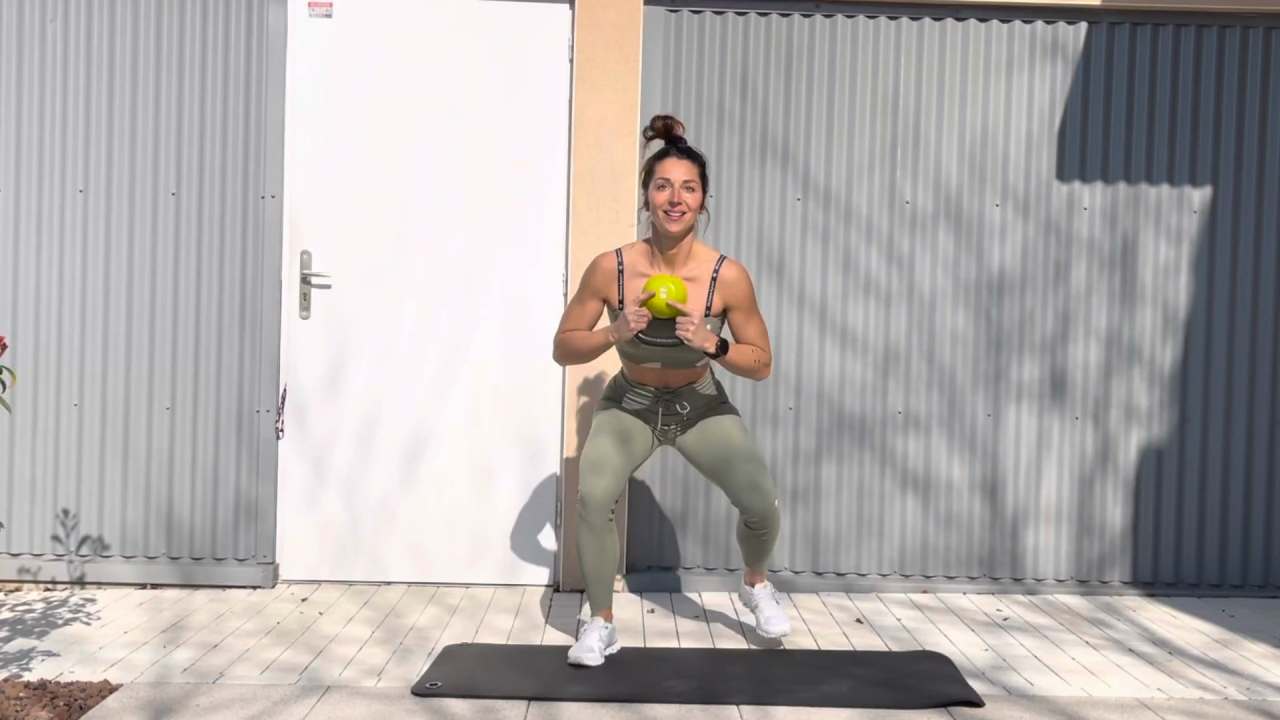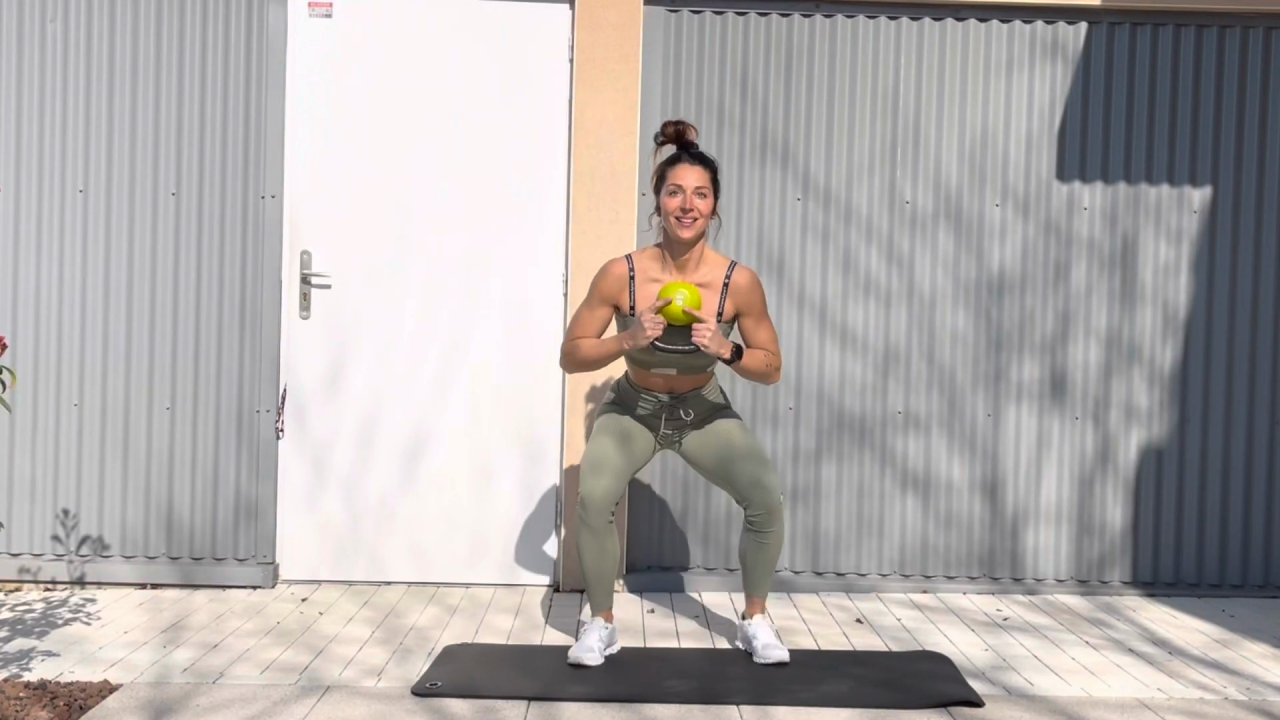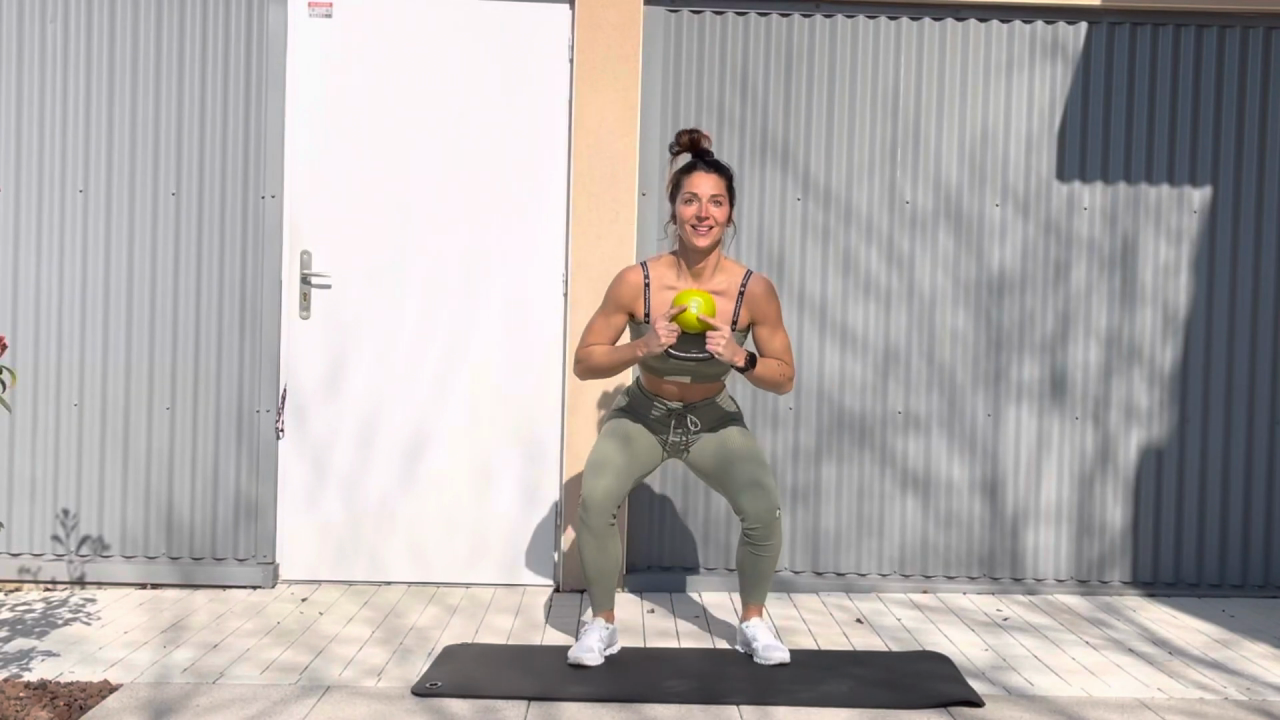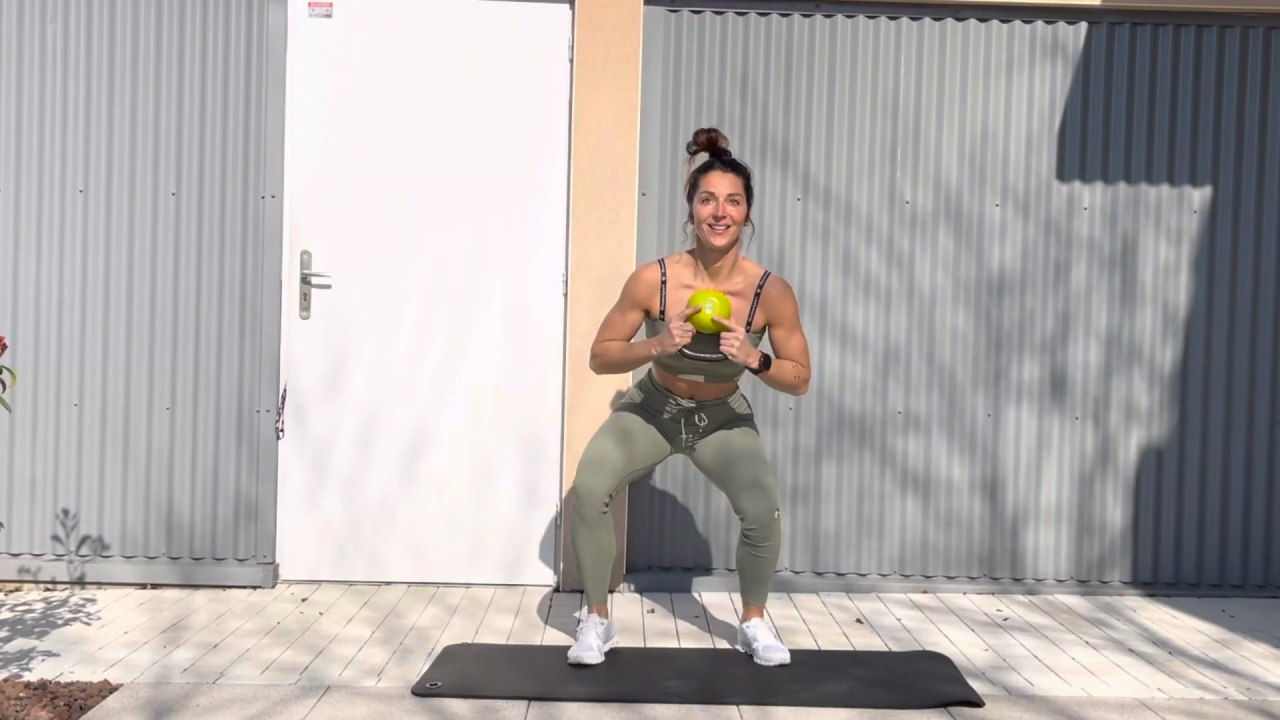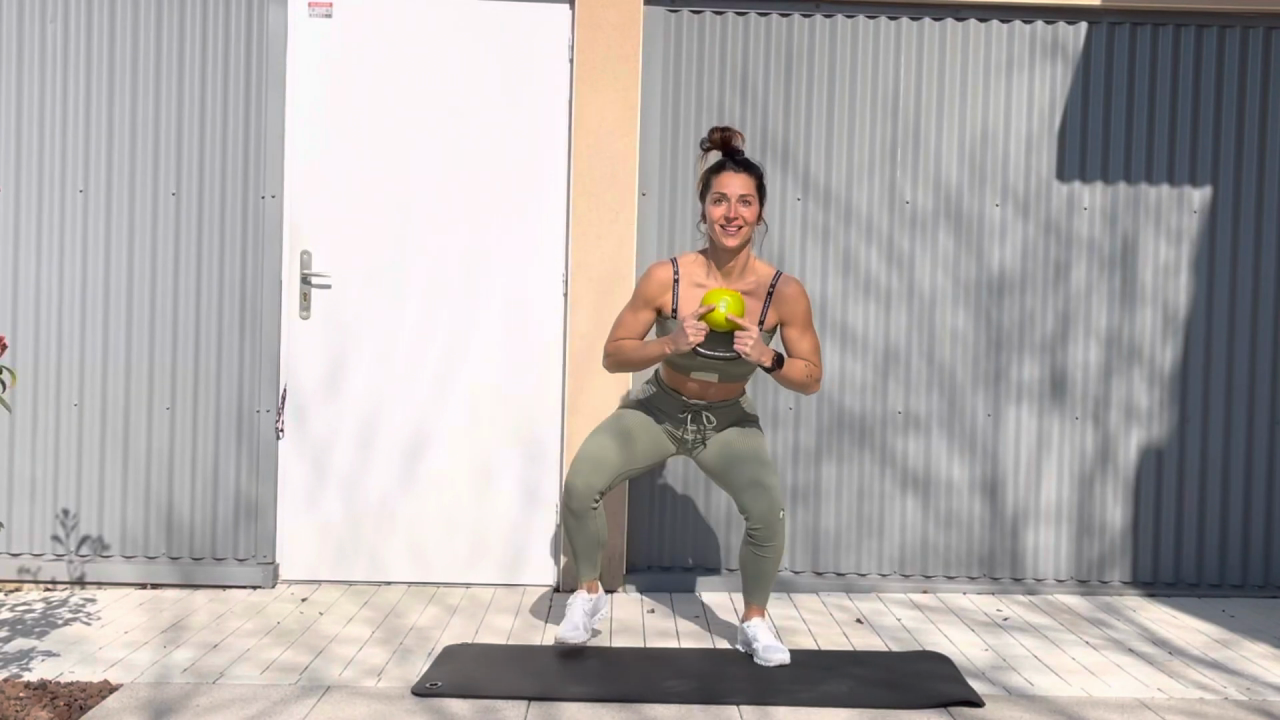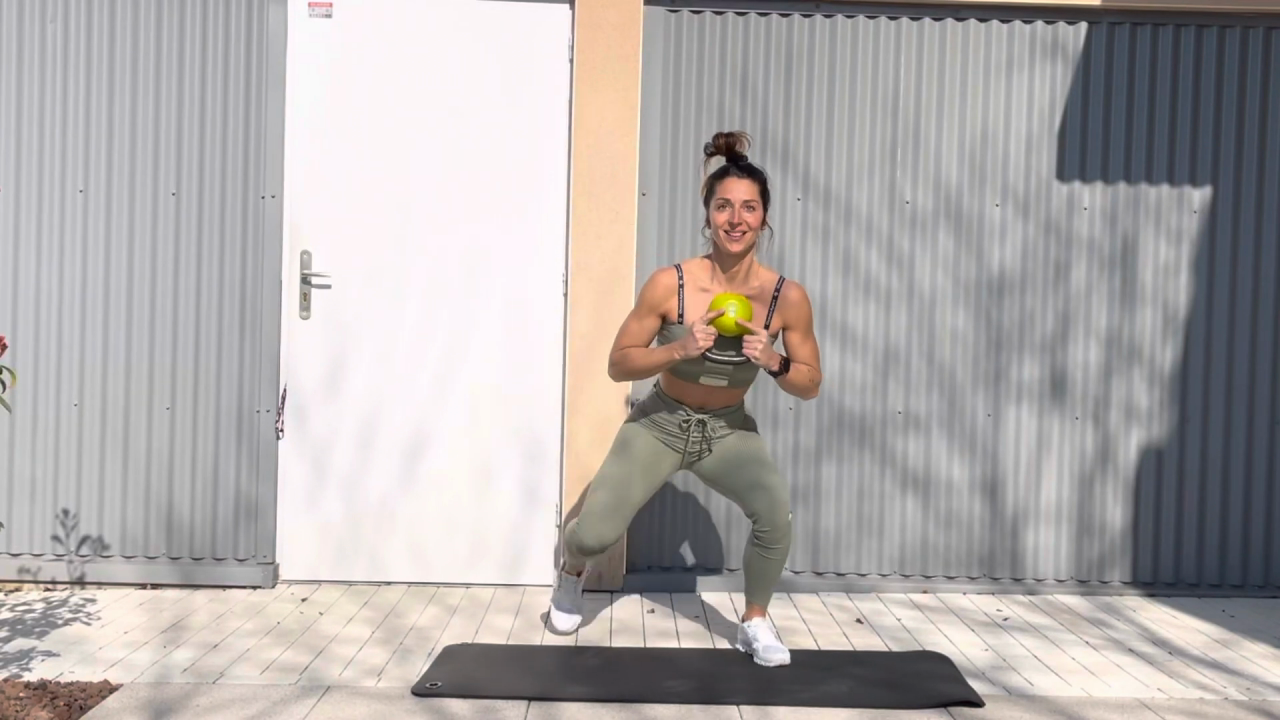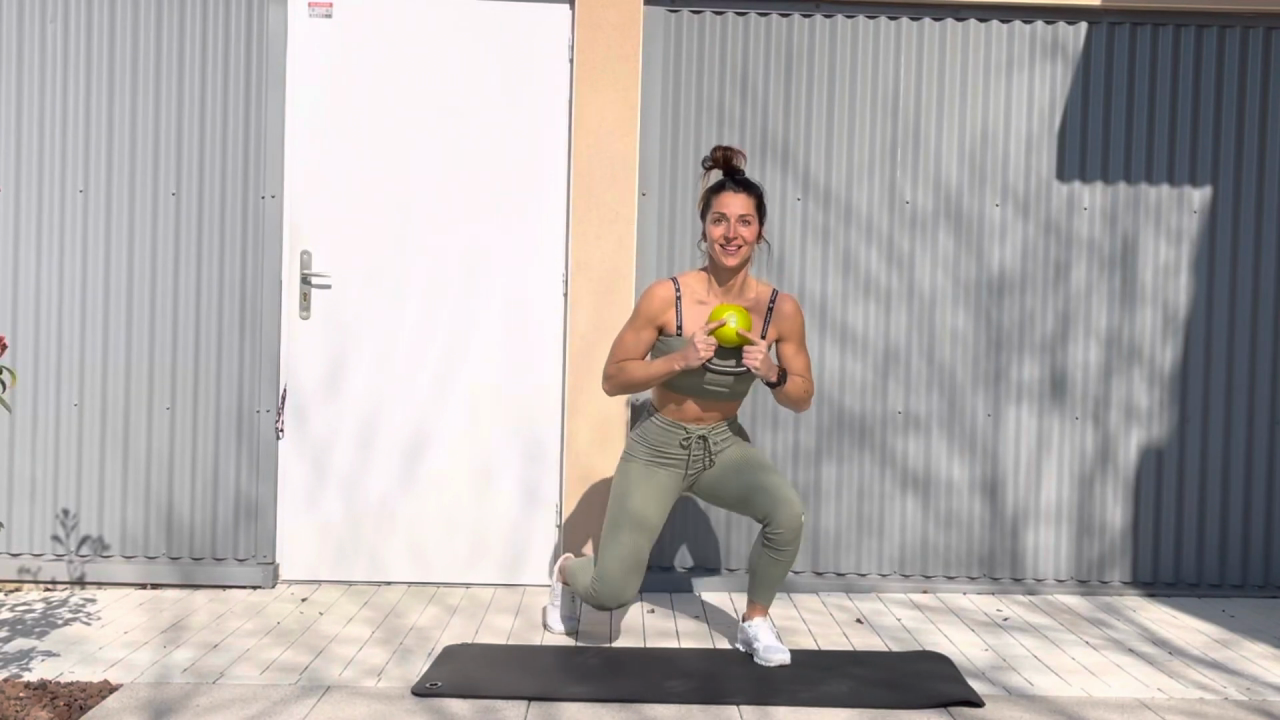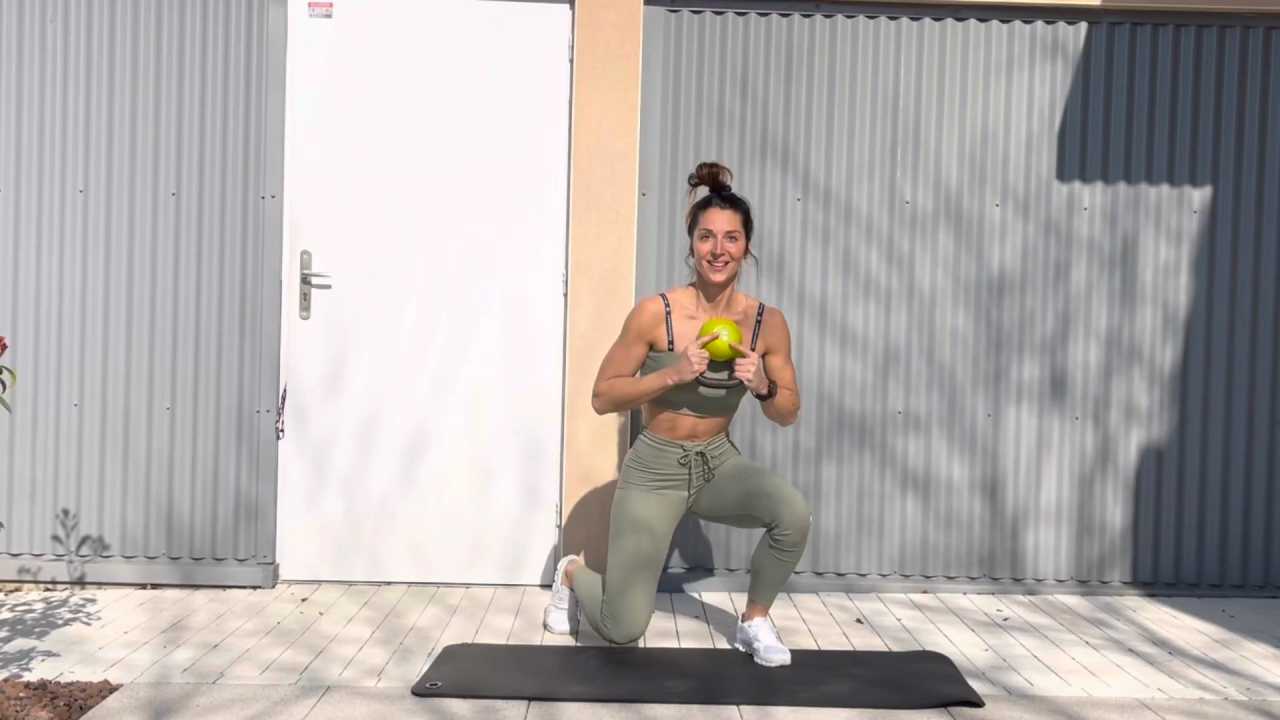
dt=0.1s
person 1, frame 1
left shoulder: (728, 276)
right shoulder: (609, 268)
left elbow: (760, 363)
right elbow: (563, 348)
left wrist: (713, 345)
right wrist: (616, 332)
left hip: (700, 404)
right hip: (629, 401)
left knee: (761, 501)
right knee: (594, 495)
left ankle: (755, 582)
right ankle: (600, 624)
person 1, frame 2
left shoulder: (739, 281)
right shoulder: (619, 274)
left elbow: (771, 368)
right elbow: (570, 357)
left wrist: (727, 350)
right wrist: (629, 340)
left hip: (703, 410)
right hip: (632, 406)
left knee: (766, 498)
right knee: (593, 497)
left ankle: (754, 618)
right ankle: (601, 624)
person 1, frame 3
left shoulder: (754, 290)
right shoulder: (635, 282)
left elbow: (783, 377)
right elbow: (584, 363)
left wrist: (739, 358)
right wrist: (642, 348)
left hip: (713, 418)
right hip: (641, 413)
left knee: (763, 509)
right knee: (597, 500)
left ankle: (752, 621)
right ankle: (601, 624)
person 1, frame 4
left shoulder: (771, 290)
right shoulder: (651, 279)
left elbow: (799, 378)
right elbow: (600, 357)
left wrist: (753, 359)
right wrist: (657, 345)
left hip: (723, 416)
right hip: (651, 408)
left knee: (762, 511)
right knee: (588, 491)
left ankle: (753, 622)
right ankle: (597, 619)
person 1, frame 5
left shoulder: (785, 291)
right shoulder: (663, 278)
left elbow: (811, 380)
right elbow: (613, 356)
left wrist: (767, 358)
right wrist: (671, 344)
left hip: (728, 421)
right hip: (658, 412)
left knee: (767, 511)
right knee: (581, 484)
left ankle: (754, 622)
right ankle: (588, 591)
person 1, frame 6
left shoulder: (787, 296)
right shoulder: (668, 284)
left elbow: (810, 384)
right elbow: (618, 365)
left wrist: (772, 361)
right wrist: (678, 350)
left hip: (728, 429)
right hip: (660, 421)
left knee: (776, 513)
right knee: (598, 532)
left ankle: (754, 622)
right ankle: (573, 569)
person 1, frame 7
left shoulder: (781, 308)
right shoulder: (664, 297)
left elbow: (802, 398)
right elbow: (613, 378)
left wrist: (773, 373)
right wrist: (680, 359)
left hip: (725, 447)
right hip: (659, 447)
left knee: (787, 514)
right knee: (614, 590)
left ankle: (754, 621)
right ankle: (570, 573)
person 1, frame 8
left shoulder: (767, 321)
right shoulder: (653, 312)
left elbow: (788, 413)
right elbow: (602, 397)
left wrist: (763, 385)
right wrist: (673, 373)
left hip: (719, 463)
right hip: (655, 468)
left knee: (795, 515)
right knee: (621, 627)
left ankle: (754, 621)
right ankle: (572, 576)
